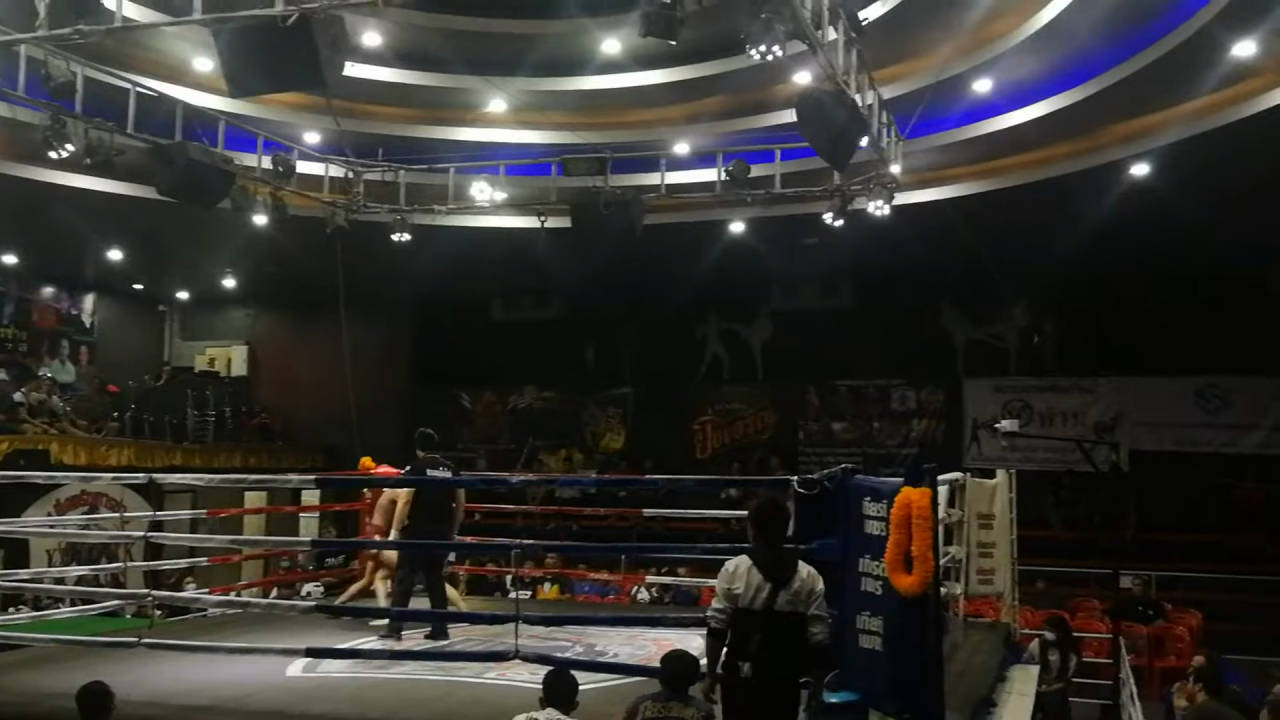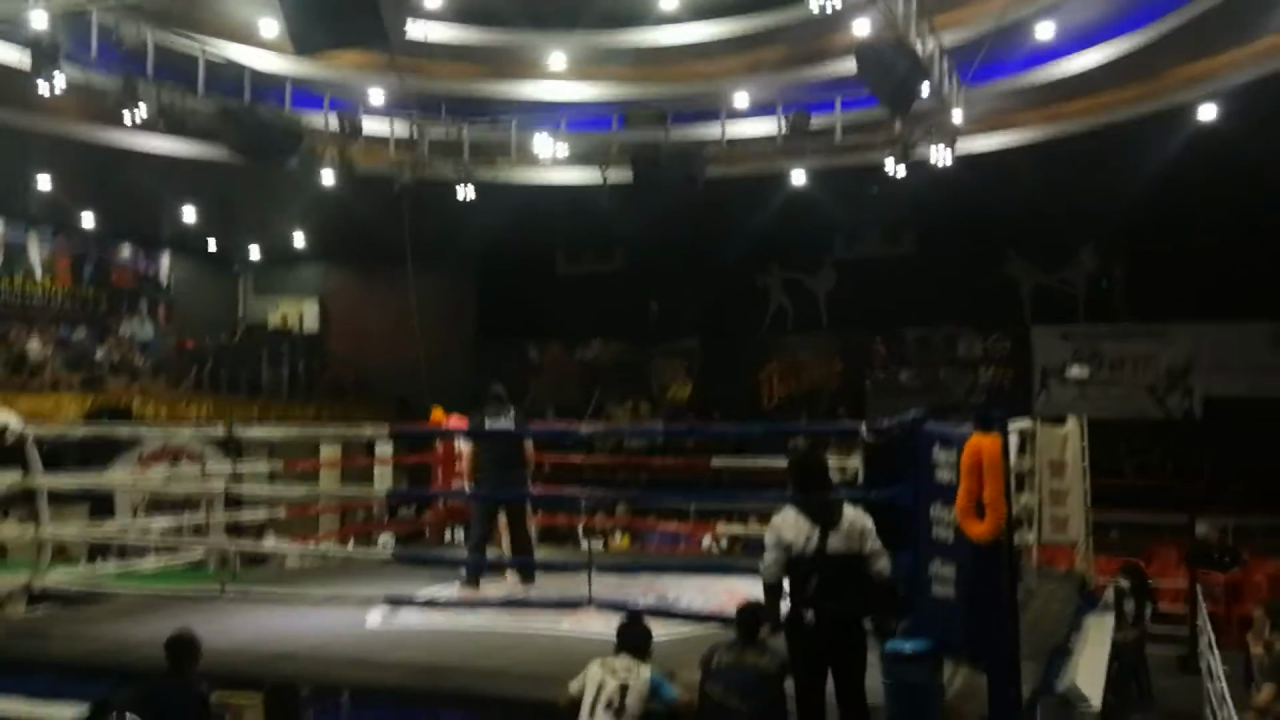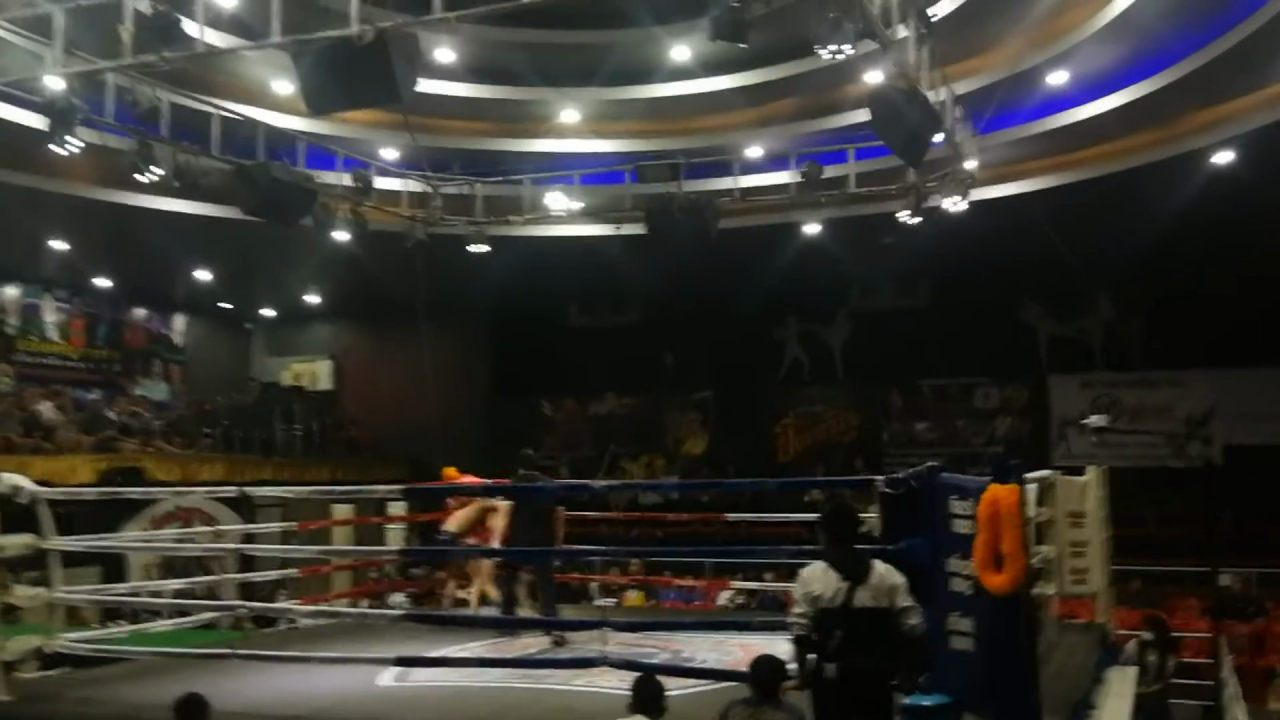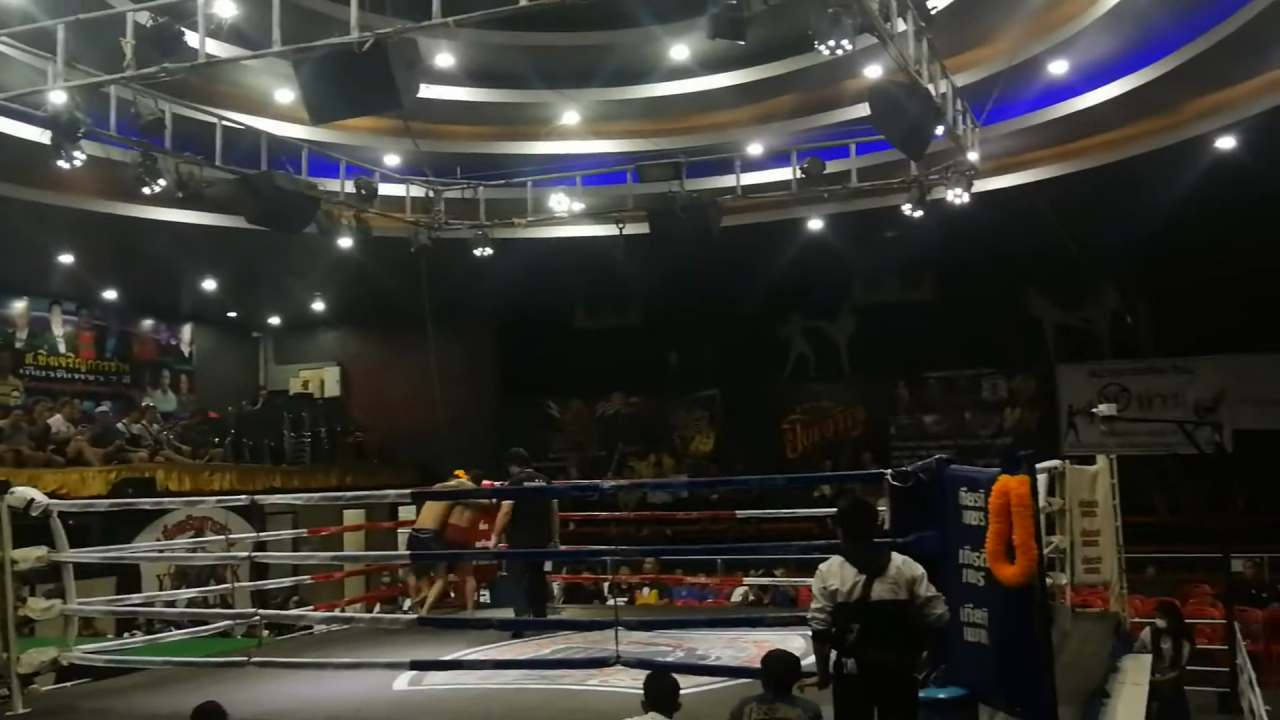
dt=0.7s
person 1, frame 1
left shoulder: (734, 570)
right shoulder: (808, 577)
left elbow: (717, 629)
right elbow: (819, 638)
left wrist: (711, 674)
left hip: (741, 676)
right hip: (785, 679)
person 1, frame 2
left shoulder: (783, 522)
right shoulder: (857, 518)
left elbow: (772, 579)
right elbow: (880, 572)
left wrist: (773, 619)
left hip: (806, 622)
right hip: (849, 622)
left knee: (810, 696)
right knee: (852, 696)
person 1, frame 3
left shoulder: (811, 576)
right shoulder: (887, 574)
left elbow: (802, 633)
right elbow: (912, 628)
left wrist: (804, 674)
right wrist: (908, 669)
left hip: (831, 676)
right hip: (876, 675)
person 1, frame 4
left shoulder: (829, 572)
right shoulder: (906, 567)
left elbow: (821, 628)
right elbow: (937, 615)
left wrist: (823, 674)
left hip: (853, 671)
right hip: (898, 669)
person 2, frame 1
left shoulder: (416, 468)
right shoulder: (450, 469)
left elbow: (405, 501)
right elbow: (460, 503)
left wrist: (395, 530)
right wrist: (453, 528)
left hip: (418, 532)
right hip: (442, 533)
left knee: (403, 579)
right knee: (436, 580)
left ankle: (394, 628)
right ankle: (440, 629)
person 2, frame 2
left shoulder: (477, 422)
right shoulder: (518, 421)
left elbow: (467, 455)
right elbow: (529, 454)
left wrist: (468, 480)
right wrist: (526, 478)
left hip: (486, 484)
right hip: (515, 483)
left knee: (479, 532)
right knee: (519, 529)
left ankle: (472, 578)
right ankle: (527, 574)
person 2, frame 3
left shoulder: (514, 485)
right shoulder: (550, 486)
right elbow: (558, 518)
right wrist: (556, 544)
left hip: (516, 542)
right hip: (542, 543)
left knee: (507, 581)
right knee: (546, 585)
right ankle: (554, 628)
person 2, frame 4
left shoulder: (514, 482)
right shoulder: (545, 481)
left elbow: (505, 512)
right elbow: (554, 511)
left wrist: (495, 536)
right wrist: (555, 537)
left hip: (520, 539)
right hip: (541, 539)
left knee: (519, 579)
right knee: (538, 578)
left ankle: (524, 615)
right ankle: (540, 618)
